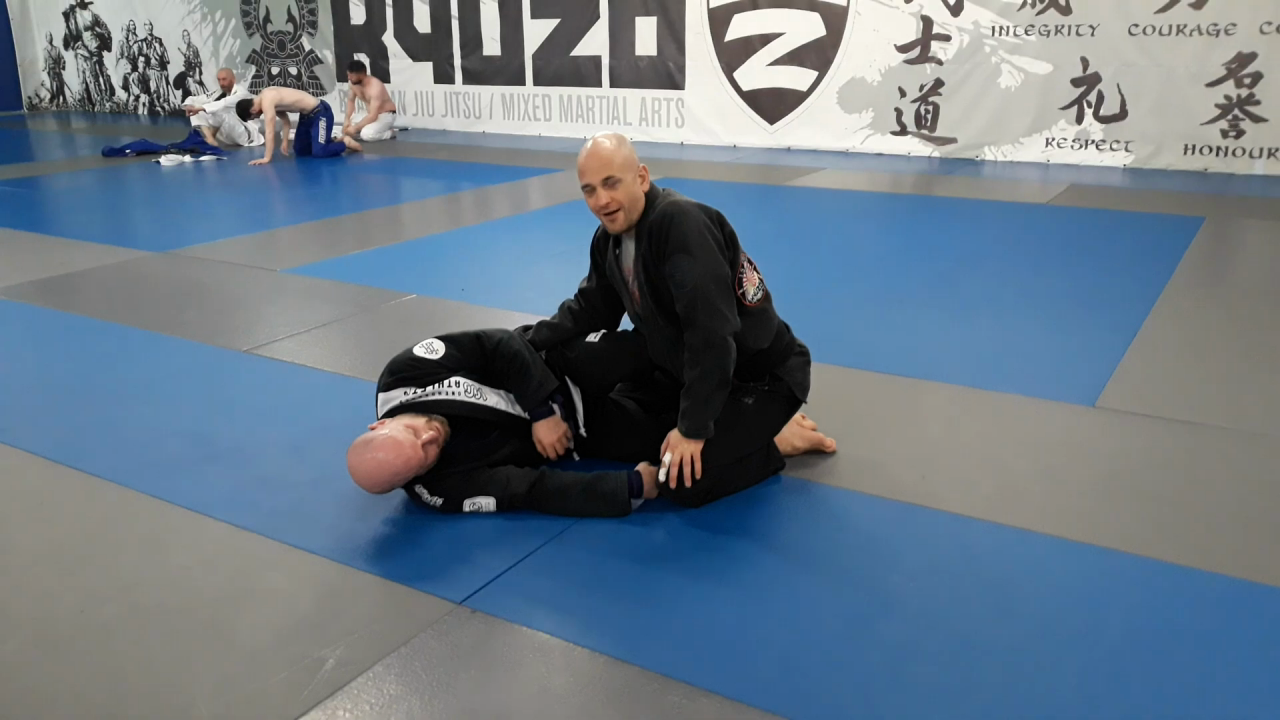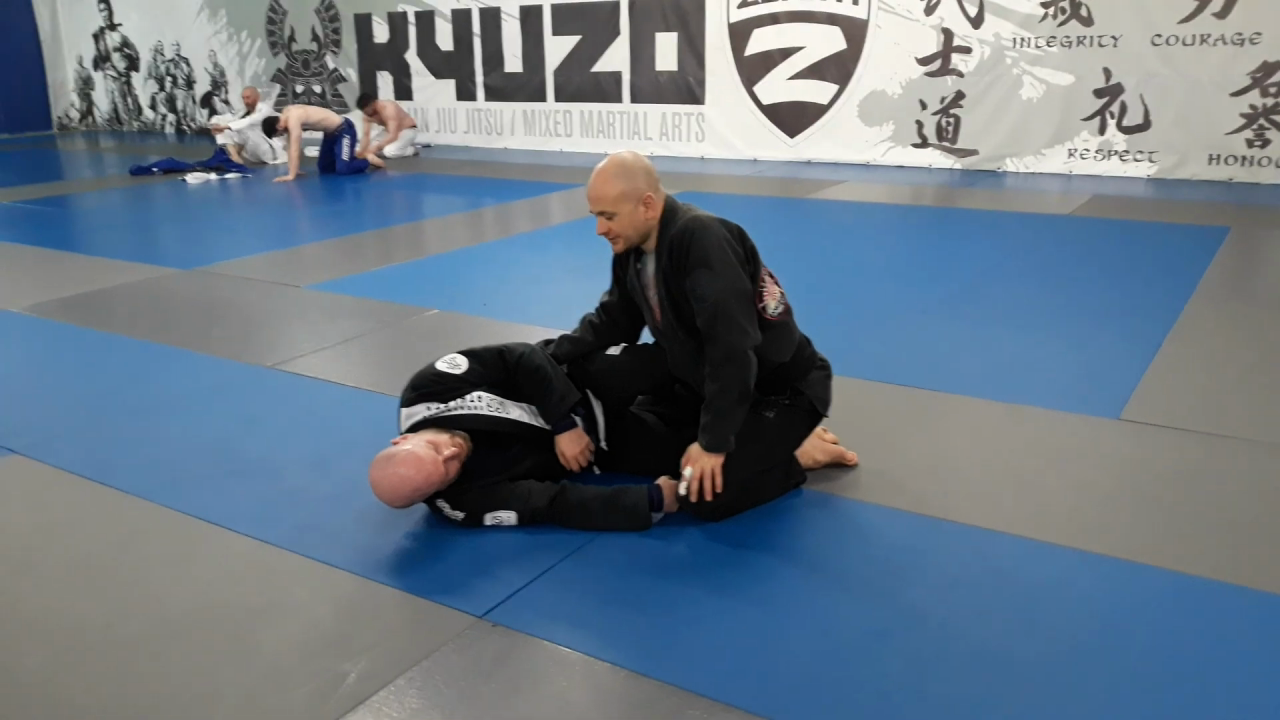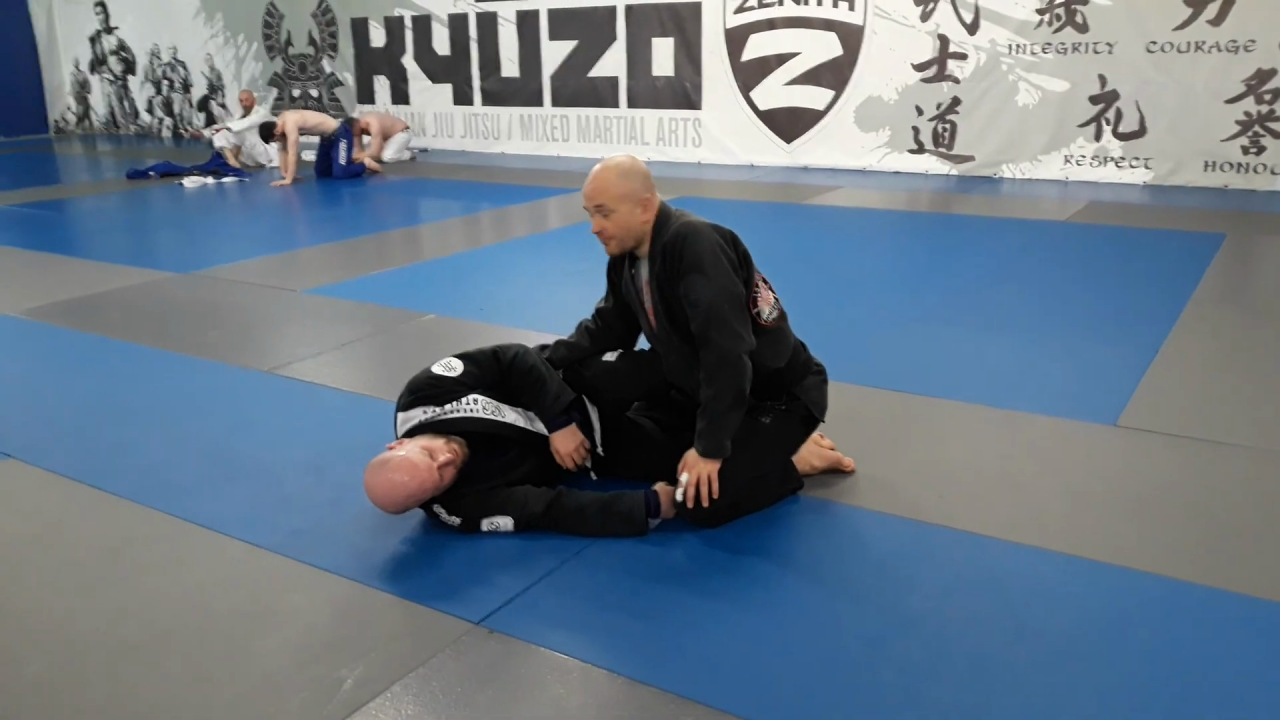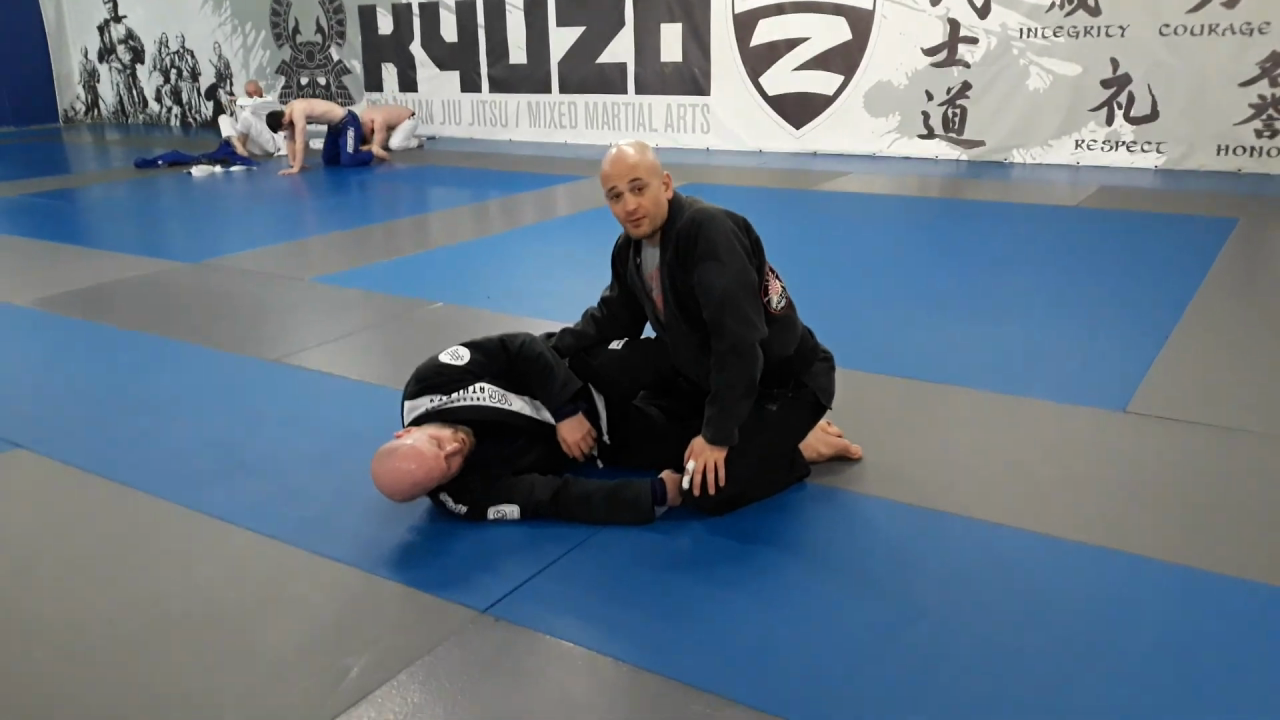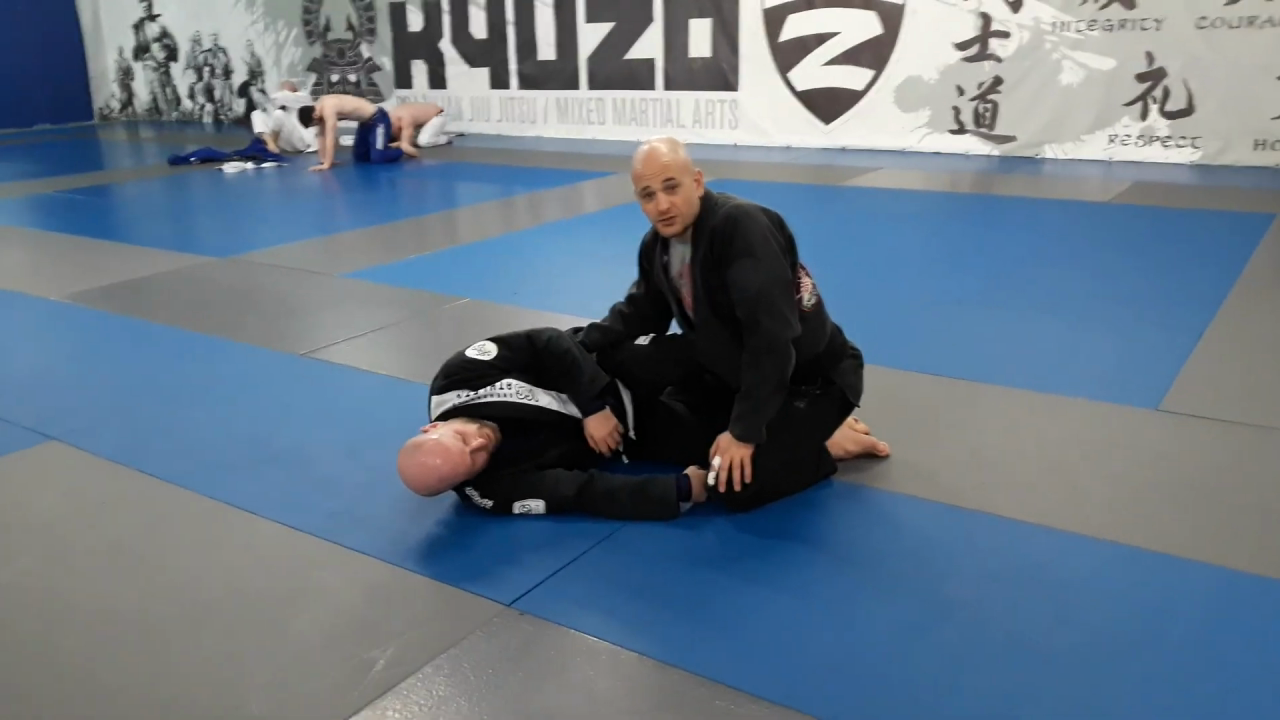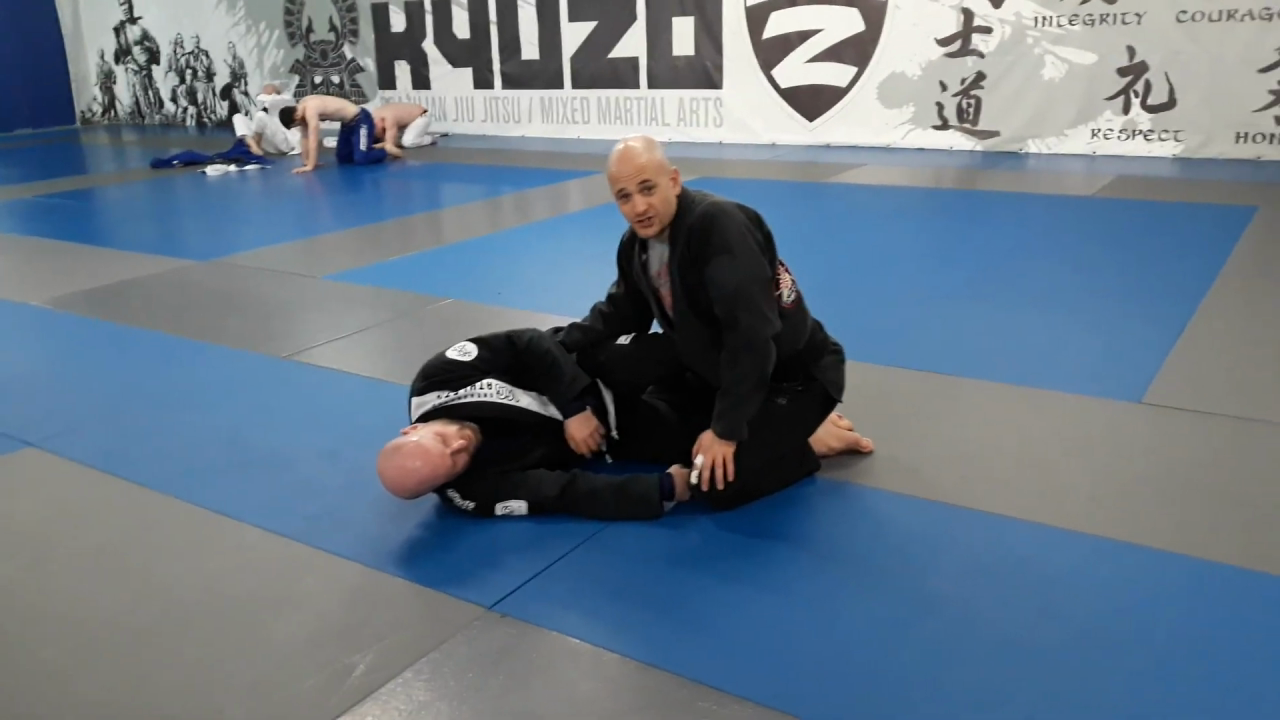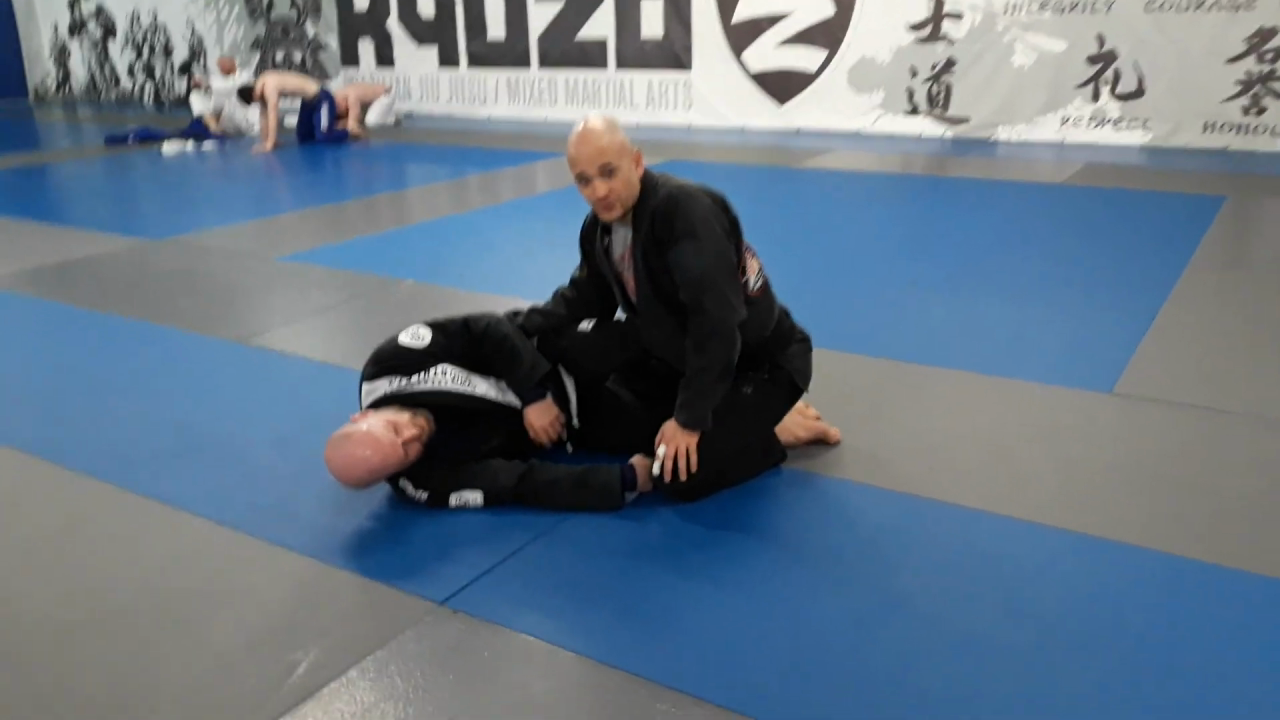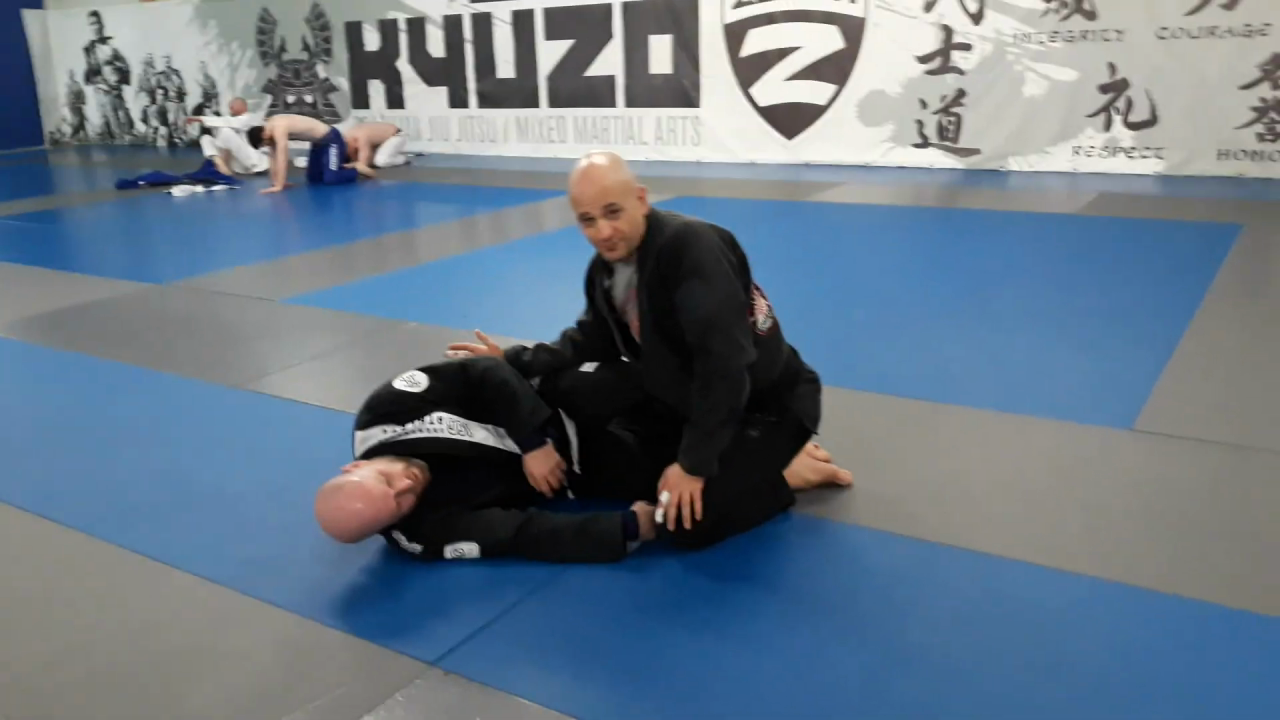
dt=0.4s
person 1, frame 1
left shoulder: (407, 371)
right shoulder: (444, 490)
left elbow: (498, 345)
right elbow: (536, 491)
left wrist: (541, 408)
right wrist: (637, 486)
person 1, frame 2
left shoulder: (429, 388)
right shoulder: (466, 503)
left elbow: (519, 359)
right elbow: (557, 505)
left wrist: (563, 422)
right wrist: (659, 501)
left hip: (581, 383)
right hip: (601, 441)
person 1, frame 3
left shoulder: (425, 393)
right shoulder: (463, 509)
left elbow: (514, 360)
right elbow: (555, 510)
left wrist: (558, 419)
right wrist: (655, 506)
left hip: (578, 387)
right hip: (597, 449)
right ankle: (789, 457)
person 1, frame 4
left shoulder: (432, 381)
right shoulder: (470, 497)
left elbow: (519, 349)
right elbow: (562, 499)
left wrist: (565, 409)
right wrist: (661, 494)
left hip: (583, 378)
right hip: (603, 438)
person 1, frame 5
left shoulder: (458, 376)
right shoulder: (495, 490)
left elbow: (548, 344)
right elbow: (588, 493)
left wrist: (594, 405)
right wrist: (686, 488)
person 1, frame 6
left shoulder: (438, 377)
right shoulder: (475, 492)
left elbow: (528, 345)
right elbow: (568, 493)
left wrist: (574, 407)
right wrist: (669, 488)
person 1, frame 7
left shoulder: (390, 364)
right shoulder: (428, 485)
left elbow: (486, 329)
right elbow: (529, 485)
left wrist: (535, 395)
right wrist: (631, 477)
person 1, frame 8
left shoulder: (385, 411)
right shoulder: (431, 534)
left elbow: (482, 373)
right elbow: (530, 537)
left wrist: (533, 440)
right wrist: (633, 527)
person 2, frame 1
left shoulder: (683, 226)
right shoulder: (609, 237)
left elbow: (711, 334)
right elbow: (590, 308)
left wrist: (693, 428)
right wrist: (527, 341)
left hip: (757, 373)
left knee: (685, 485)
left ankle: (779, 437)
person 2, frame 2
left shoulder: (703, 241)
right shoulder: (631, 250)
left elbow: (732, 348)
right elbow: (612, 321)
left wrist: (713, 441)
right wrist: (549, 355)
left hip: (779, 387)
left knee: (706, 499)
left ankle: (801, 452)
person 2, frame 3
left shoulder: (696, 247)
right shoulder: (626, 256)
left elbow: (726, 354)
right elbow: (608, 328)
left wrist: (709, 447)
right wrist: (545, 360)
left hip: (775, 392)
left knee: (704, 505)
left ankle: (800, 456)
person 2, frame 4
left shoulder: (710, 233)
right shoulder: (630, 246)
left elbow: (738, 341)
right elbow: (614, 316)
left wrist: (717, 435)
right wrist: (552, 350)
left hip: (782, 379)
left knee: (712, 493)
left ankle: (804, 443)
person 2, frame 5
left shoulder: (743, 228)
right shoulder: (657, 243)
left elbow: (772, 339)
right elbow: (640, 312)
left wrist: (744, 431)
right wrist: (579, 344)
left hip: (808, 375)
right hip: (729, 364)
left knee: (738, 489)
left ankle: (829, 440)
person 2, frame 6
left shoulder: (720, 226)
right shoulder: (636, 242)
left elbow: (751, 335)
right elbow: (621, 312)
left wrist: (726, 429)
right wrist: (558, 345)
left hip: (791, 371)
right hip: (712, 362)
left knee: (722, 486)
left ankle: (813, 437)
person 2, frame 7
left shoulder: (685, 210)
right shoulder: (600, 225)
left elbow: (717, 323)
right elbow: (584, 298)
left wrist: (689, 418)
right wrist: (516, 326)
left hip: (756, 358)
right hip: (678, 349)
left knee: (684, 478)
left ankle: (780, 427)
person 2, frame 8
left shoulder: (692, 248)
right shoulder: (605, 266)
left elbow: (725, 365)
right elbow: (594, 342)
left wrist: (693, 463)
right wrist: (515, 361)
left hip: (764, 401)
right hip: (685, 394)
left knee: (687, 524)
left ankle: (785, 470)
